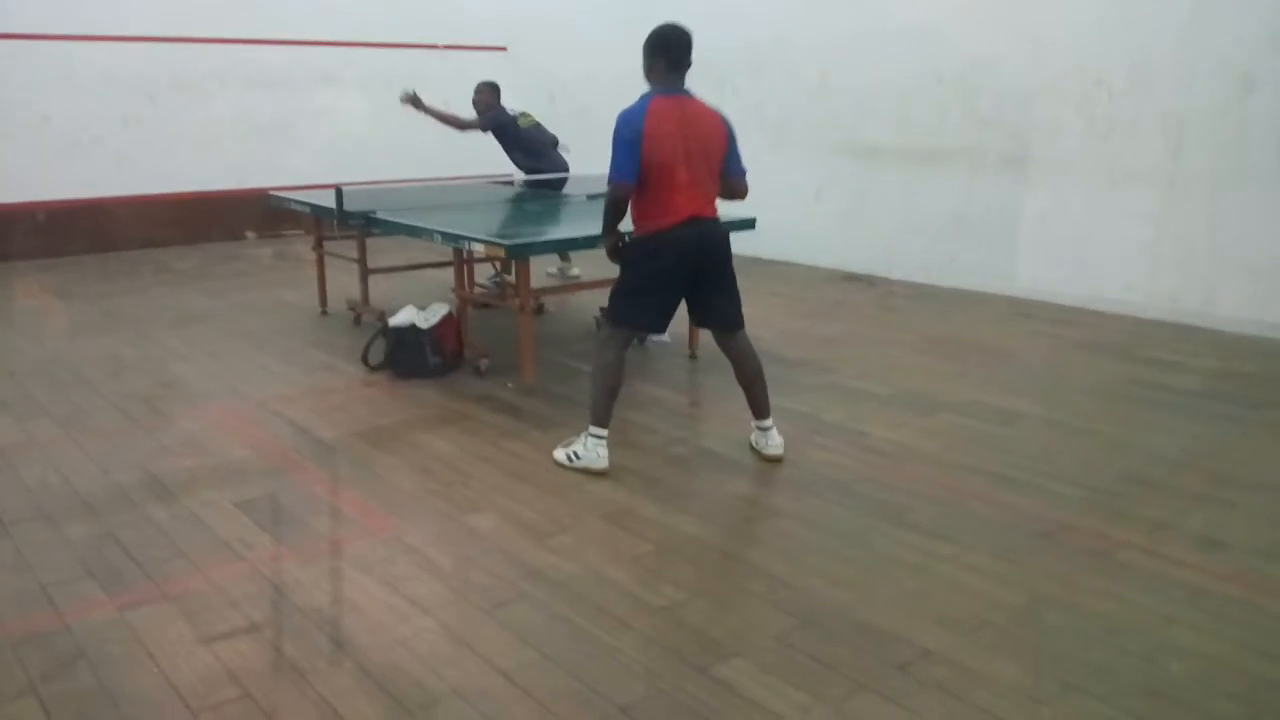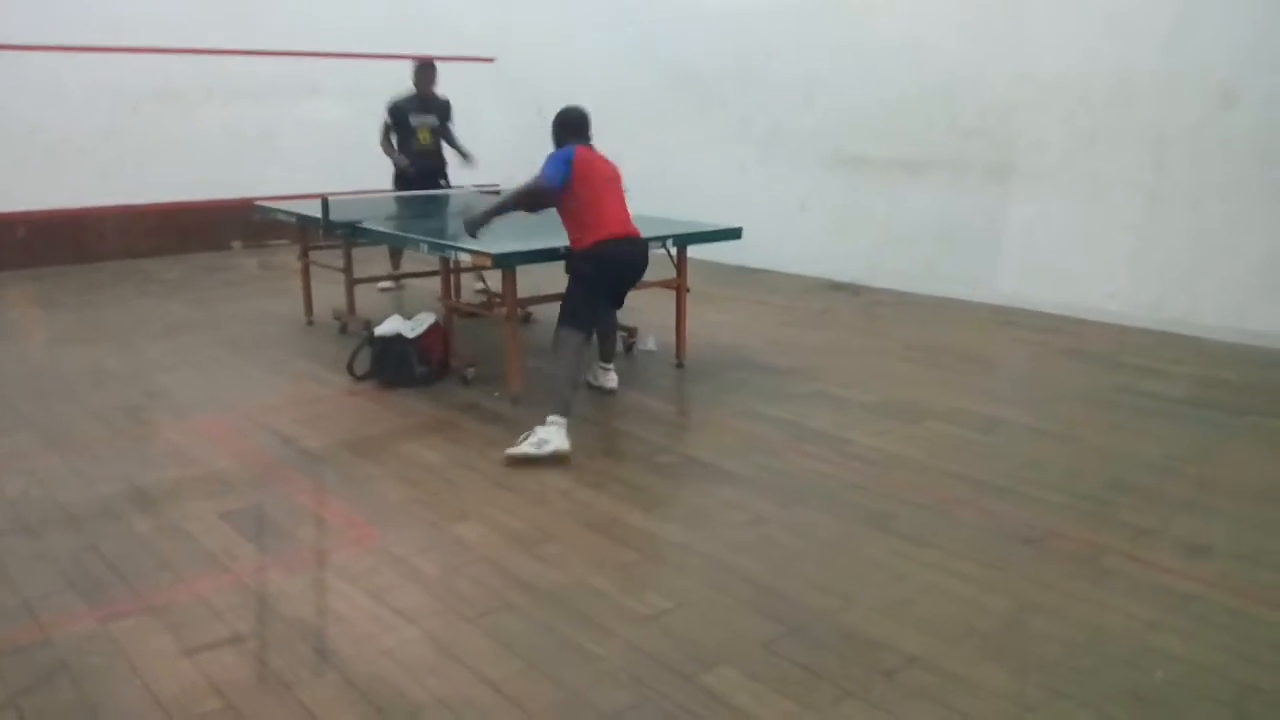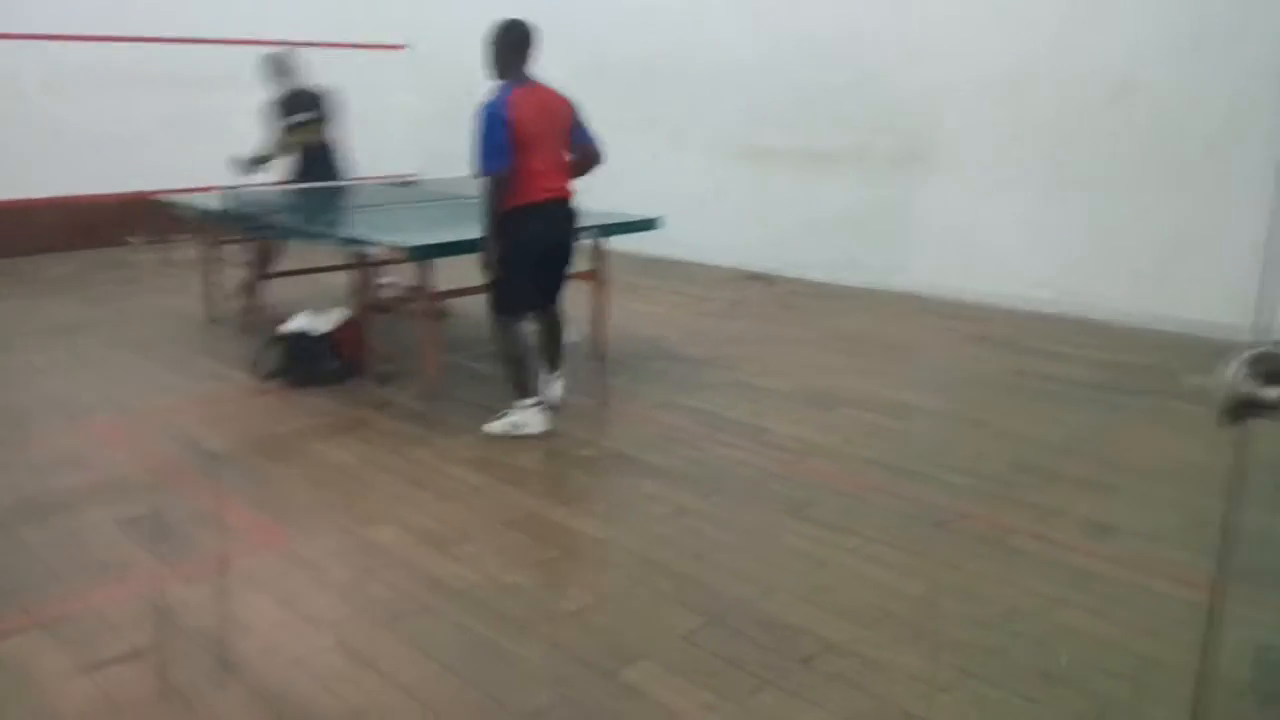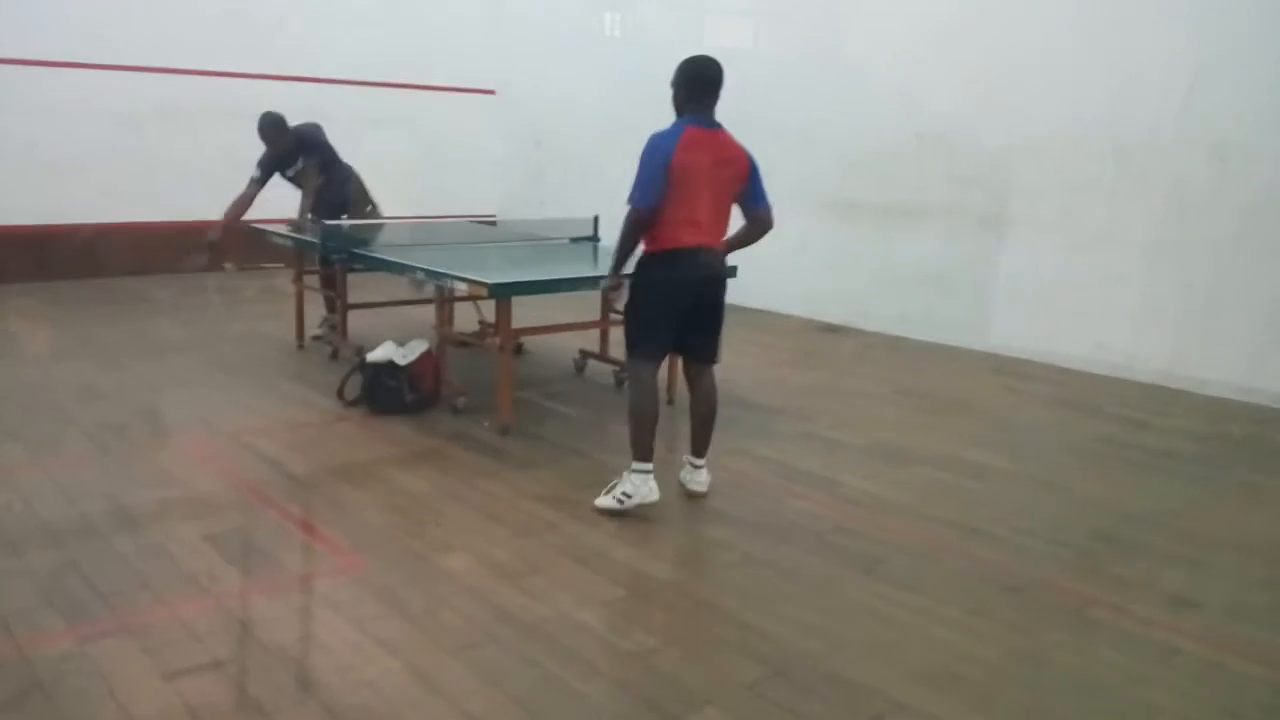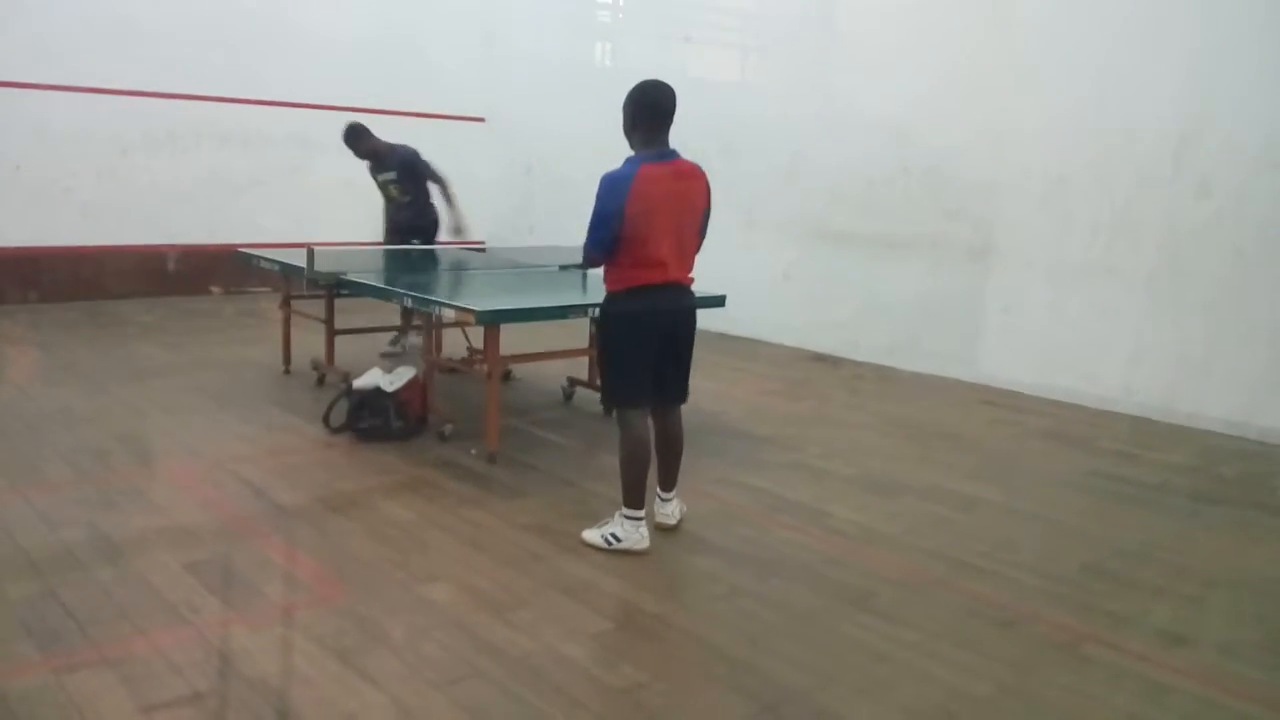
dt=1s
person 1, frame 1
left shoulder: (634, 119)
right shoulder: (716, 121)
left elbow: (620, 192)
right elbow: (737, 189)
left wrist: (610, 233)
left hip: (658, 243)
right hip: (709, 238)
left knee: (614, 337)
right knee: (733, 337)
left ankle: (594, 443)
right ankle: (767, 432)
person 1, frame 2
left shoulder: (564, 159)
right shoulder: (608, 167)
left elbow: (539, 188)
left wrist: (485, 214)
right wrist: (550, 201)
left hip: (600, 253)
right hip: (635, 250)
left knee: (569, 339)
right knee: (603, 306)
left ankle: (554, 429)
right ankle: (606, 369)
person 1, frame 3
left shoulder: (498, 107)
right shoulder: (560, 102)
left elbow: (499, 180)
right elbow: (590, 157)
left wrist: (490, 240)
left hip: (522, 222)
right hip: (559, 215)
left knee: (507, 318)
right knee: (547, 305)
left ankle: (528, 409)
right ankle: (551, 381)
person 1, frame 4
left shoulder: (664, 144)
right shoulder: (738, 154)
left elbow: (641, 214)
right elbow: (762, 221)
left wrist: (617, 269)
left hip: (664, 268)
right hip: (709, 270)
left knee: (643, 368)
right knee: (701, 370)
left ankle: (641, 477)
right ankle: (697, 469)
person 1, frame 5
left shoulder: (618, 183)
right shoulder: (698, 179)
left elbow: (593, 257)
left hip: (631, 307)
right hip: (678, 302)
left knee: (632, 412)
right knee: (668, 407)
left ankle: (632, 522)
right ankle: (667, 500)
person 2, frame 1
left shoulder: (497, 116)
right shoulder: (514, 116)
left elbow: (462, 124)
right elbow: (553, 140)
left wrist: (423, 107)
left hip: (545, 173)
right hip: (557, 169)
left ankle: (504, 276)
right ankle: (566, 265)
person 2, frame 2
left shoulder: (442, 105)
right shoulder: (398, 107)
right elbow: (385, 140)
left wrist: (460, 150)
right wrist: (396, 158)
left hip: (435, 174)
right hip: (407, 175)
right ankle: (395, 274)
person 2, frame 3
left shoulder: (317, 98)
right shoulder: (281, 105)
left elbow: (324, 136)
right elbow: (285, 140)
right wrist: (268, 155)
left hip: (325, 172)
right hip: (302, 173)
right ankle: (253, 282)
person 2, frame 4
left shoulder: (311, 134)
right shoulder: (271, 159)
left elbow: (310, 177)
right elbow: (247, 196)
left wrist: (303, 215)
right wrist: (218, 230)
left hip: (349, 191)
right hip: (323, 204)
right knee: (326, 259)
right ankle: (332, 317)
person 2, frame 5
left shoulder: (405, 155)
right shoulder: (374, 168)
left elbow: (439, 182)
left wrist: (455, 216)
right wrist: (386, 238)
left hip: (422, 225)
right hip: (399, 227)
left ankle: (401, 337)
right ankle: (413, 330)
